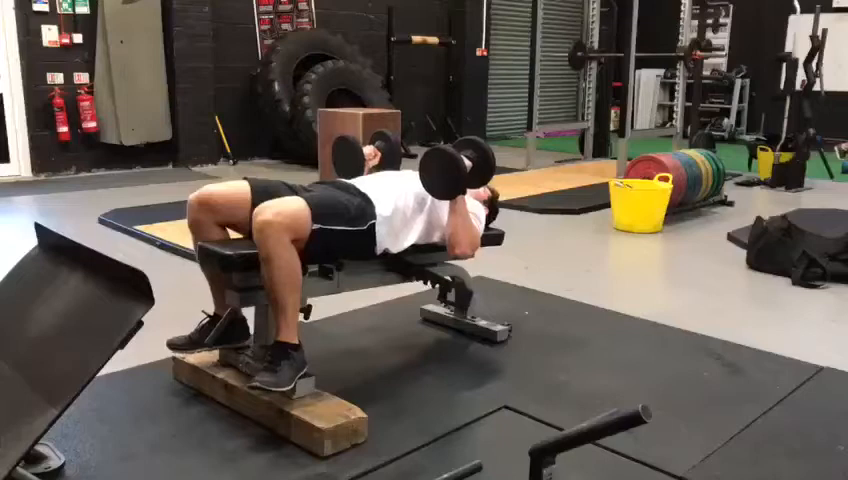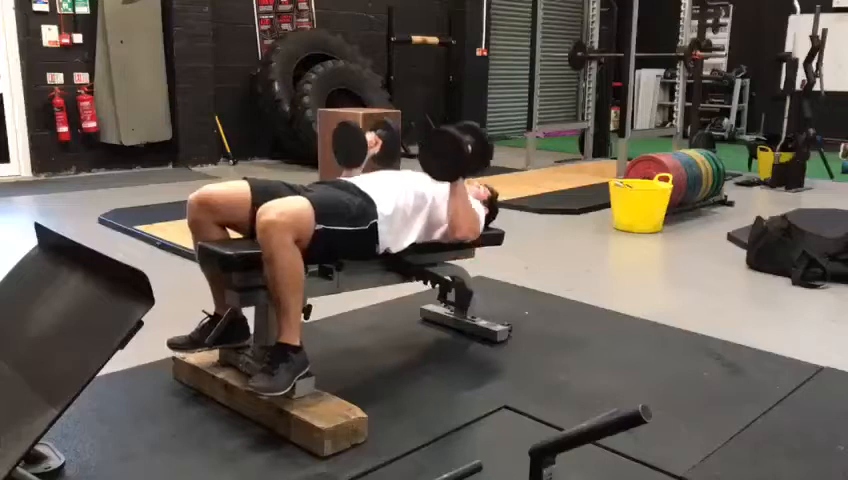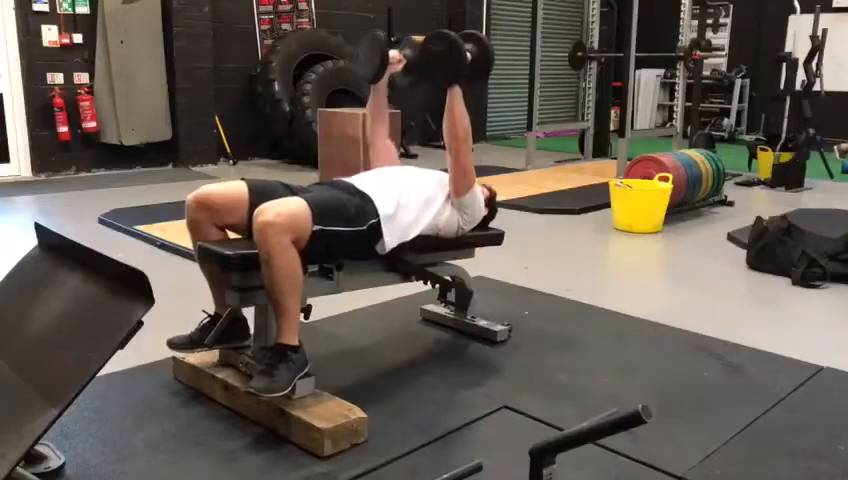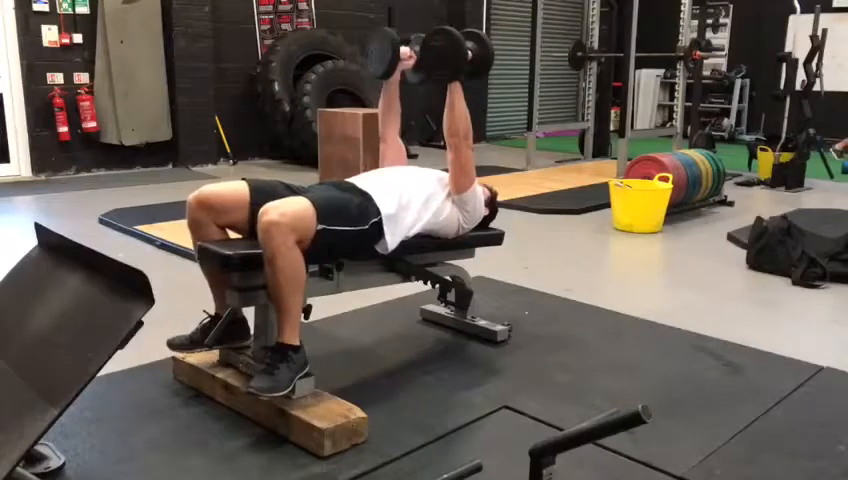
dt=0.4s
person 1, frame 1
left shoulder: (469, 209)
left elbow: (462, 249)
right wrist: (362, 167)
left hip: (365, 216)
left knee: (270, 220)
right knee: (203, 203)
left ankle: (288, 350)
right ankle: (227, 321)
person 1, frame 2
left shoulder: (469, 206)
right shoulder: (426, 188)
left elbow: (462, 233)
left wrist: (458, 176)
left hip: (367, 215)
left knee: (274, 220)
right knee: (203, 203)
left ankle: (290, 351)
right ankle: (227, 321)
person 1, frame 3
left shoulder: (466, 210)
right shoulder: (421, 185)
left elbow: (460, 148)
right elbow: (378, 134)
left wrist: (454, 84)
right wrist: (381, 78)
left hip: (366, 215)
left knee: (271, 223)
right knee: (201, 204)
left ankle: (289, 352)
right ankle: (227, 321)
person 1, frame 4
left shoulder: (464, 210)
right shoulder: (418, 183)
left elbow: (459, 144)
right elbow: (389, 133)
left wrist: (454, 80)
right wrist: (393, 73)
left hip: (367, 214)
left knee: (276, 222)
right knee: (203, 203)
left ankle: (290, 352)
right ankle: (227, 320)
